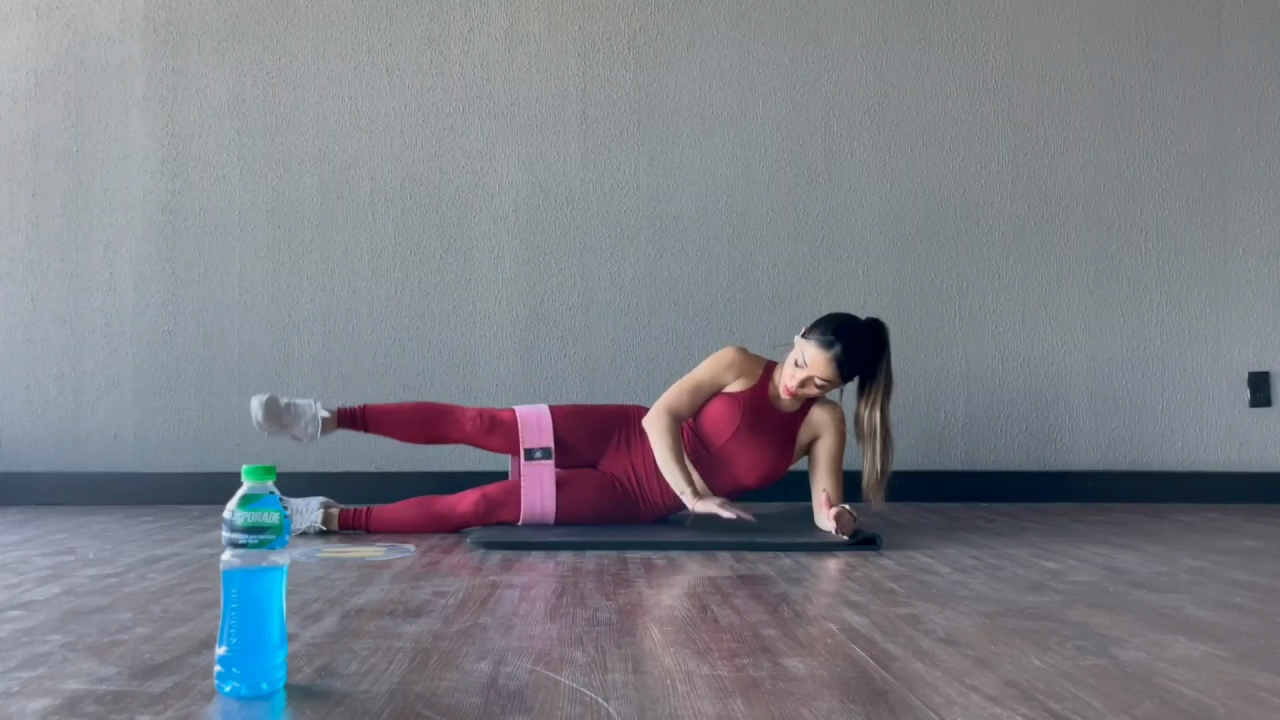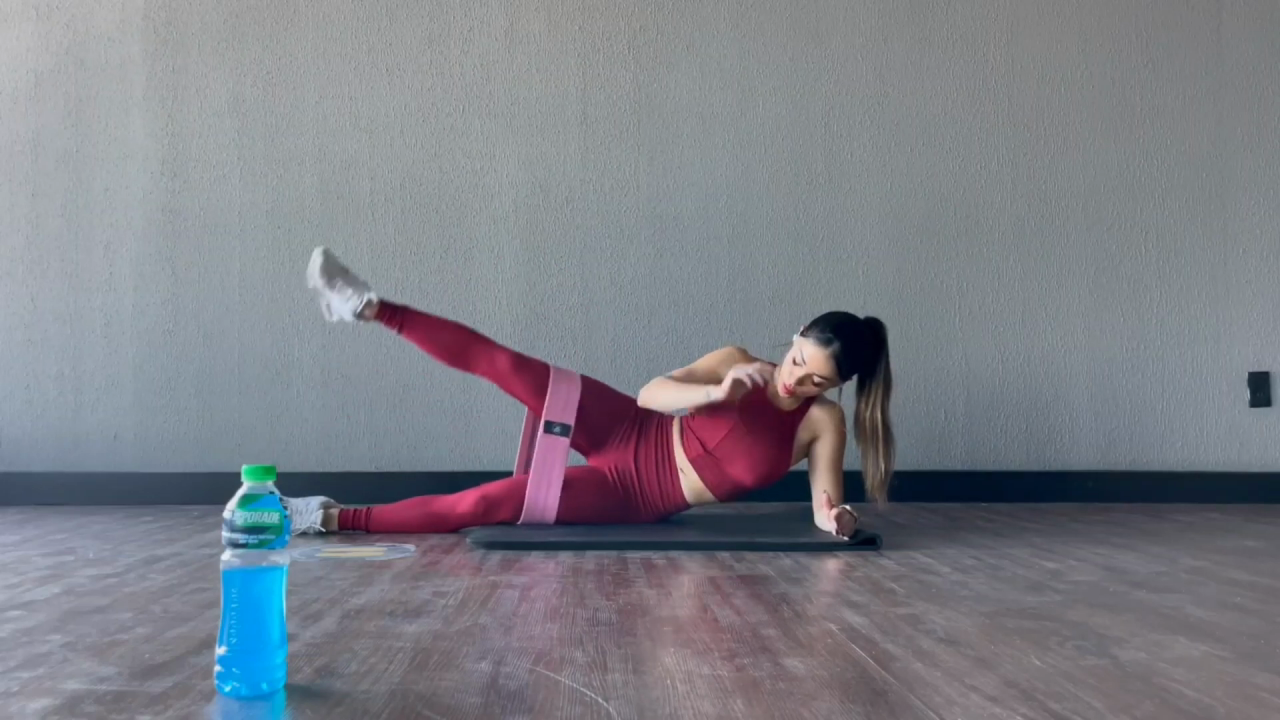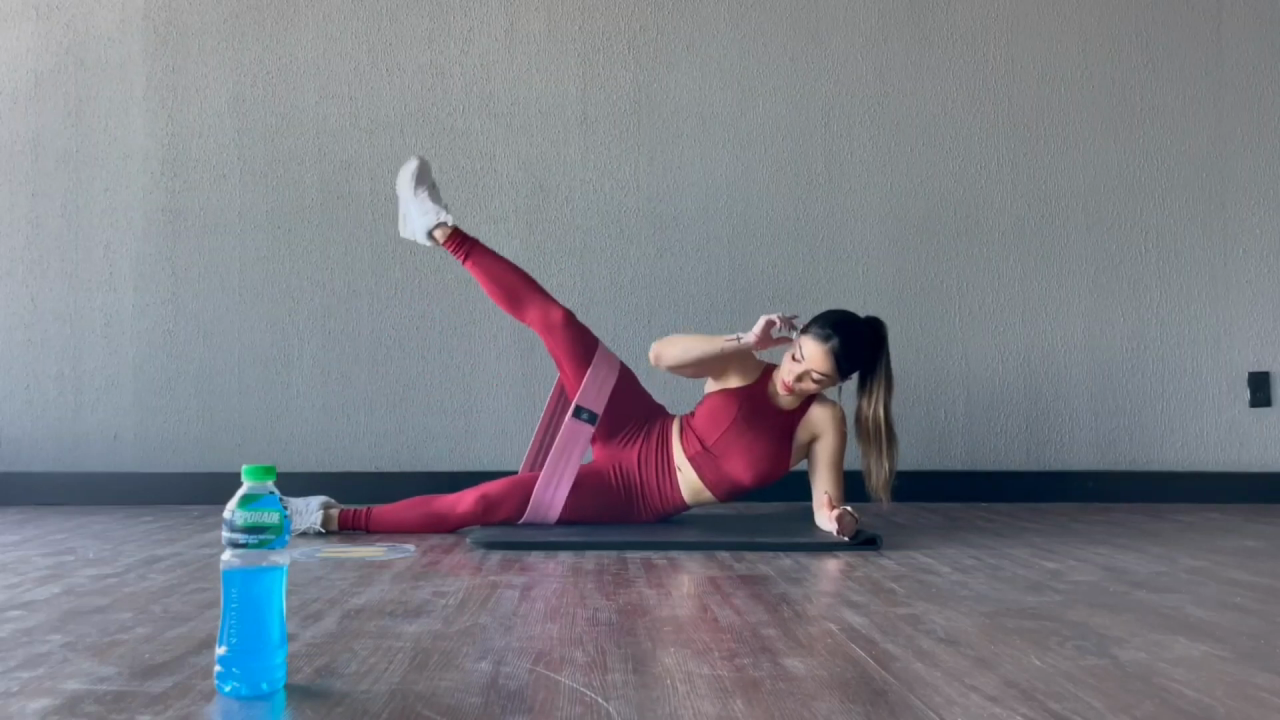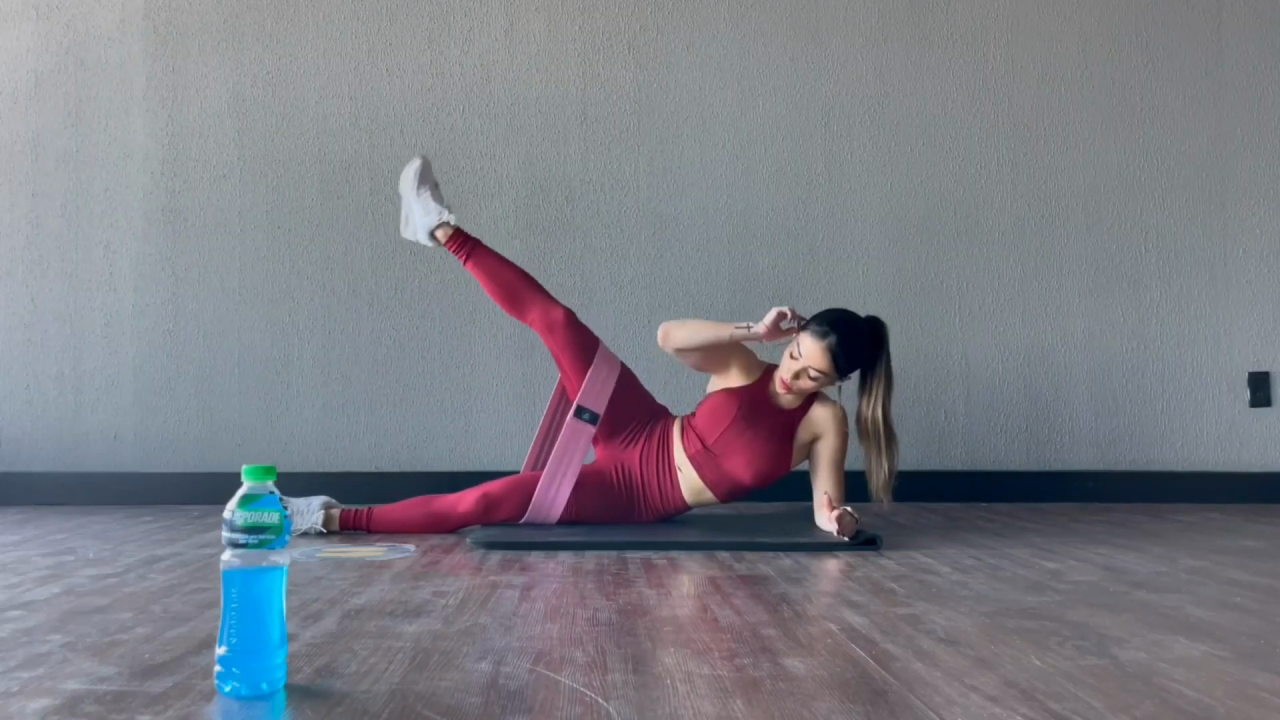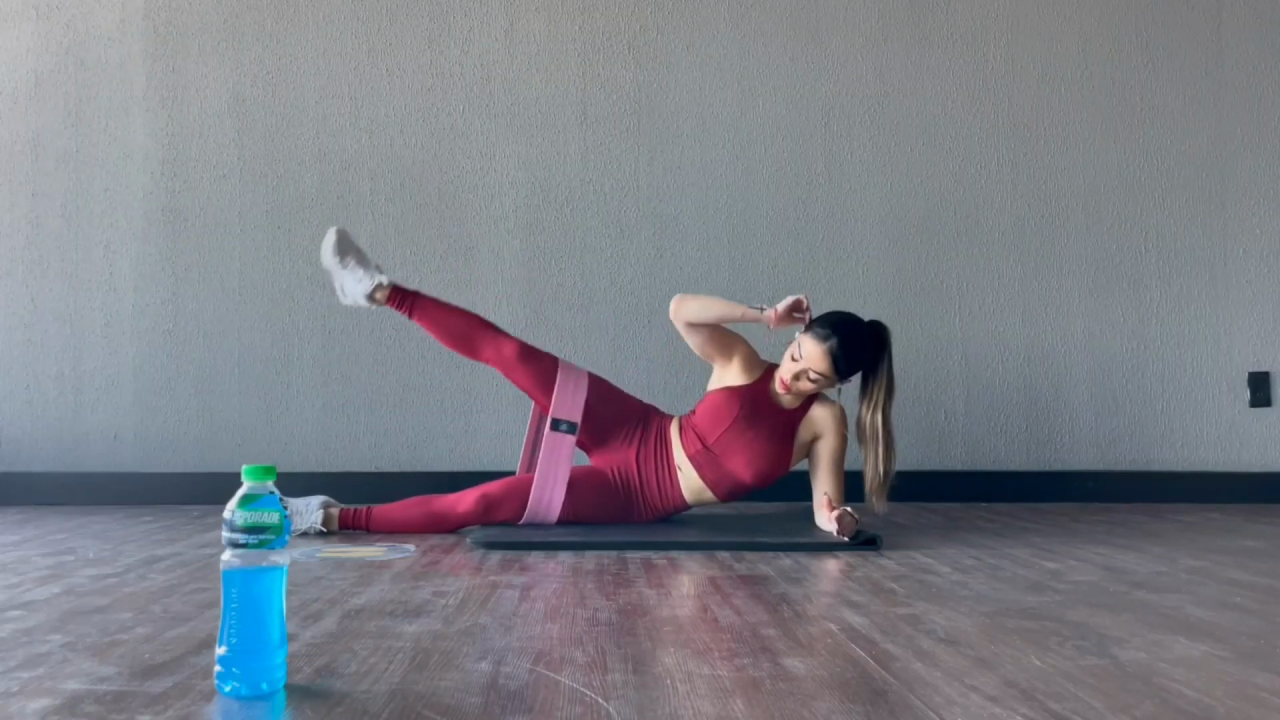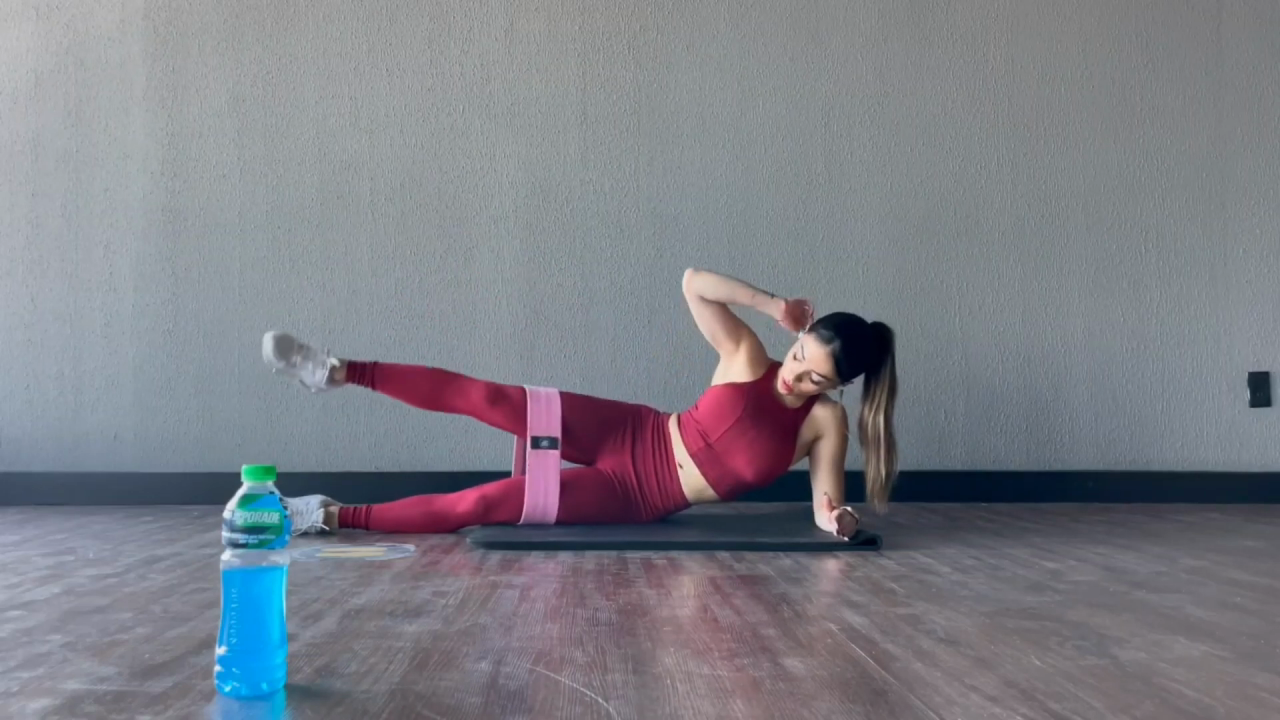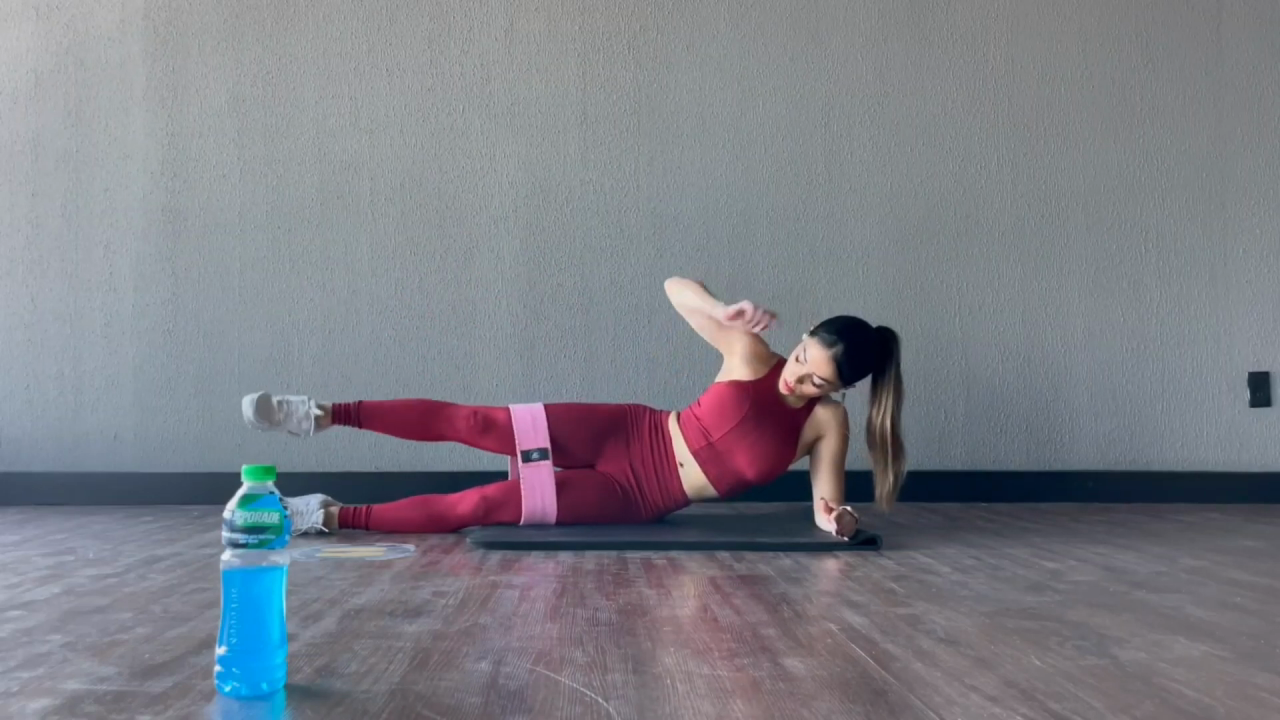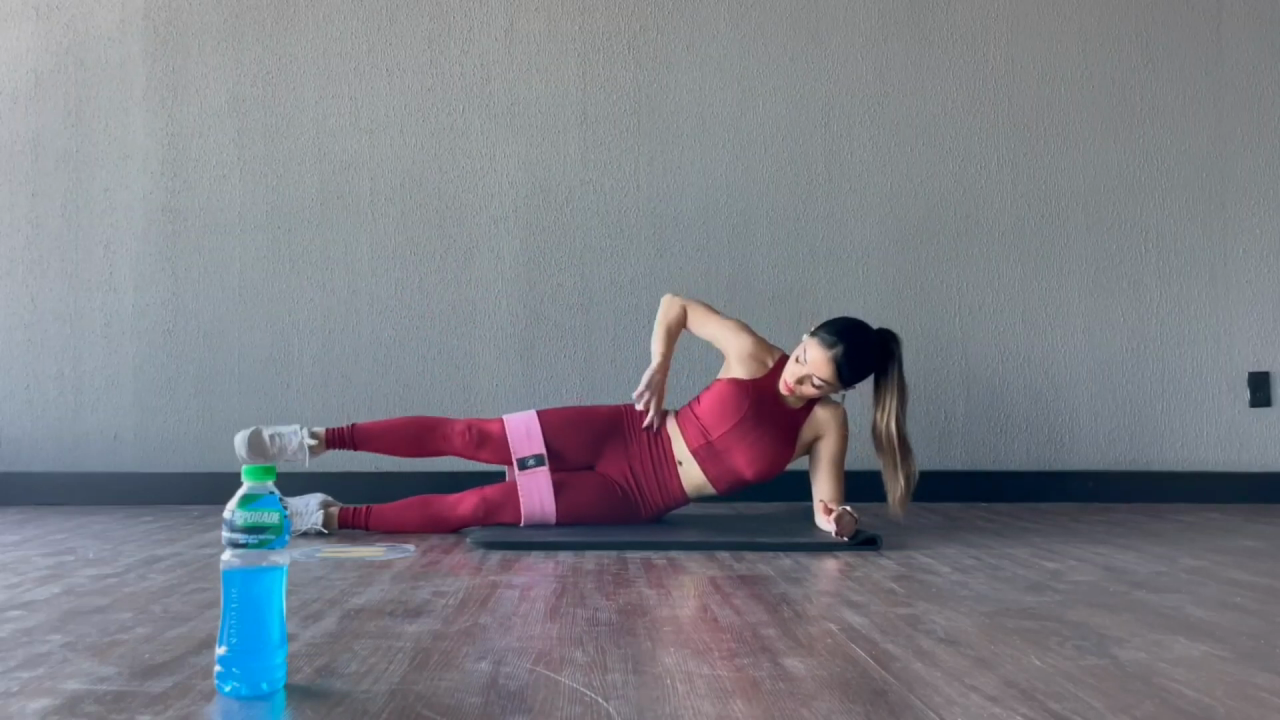
dt=0.2s
person 1, frame 1
left shoulder: (824, 420)
right shoulder: (739, 364)
left elbow: (826, 508)
right elbow: (660, 417)
left wrist: (837, 518)
right wrist: (693, 495)
left hip: (637, 499)
right hip: (626, 440)
left knee: (489, 505)
right knee: (479, 425)
left ankle: (333, 517)
right ankle: (329, 418)
person 1, frame 2
left shoulder: (823, 421)
right shoulder: (735, 364)
left elbow: (827, 506)
right elbow: (653, 392)
left wrist: (837, 520)
right wrist: (718, 393)
left hip: (634, 499)
right hip: (634, 438)
left knee: (486, 503)
right knee: (510, 367)
left ankle: (337, 517)
right ankle: (367, 307)
person 1, frame 3
left shoulder: (823, 421)
right shoulder: (744, 368)
left elbow: (827, 508)
right elbow: (660, 354)
left wrist: (836, 518)
right wrist: (744, 342)
left hip: (635, 499)
right hip: (638, 441)
left knee: (484, 504)
right knee: (558, 324)
left ankle: (336, 519)
right ankle: (439, 229)
person 1, frame 4
left shoulder: (824, 420)
right shoulder: (744, 368)
left elbow: (828, 509)
right elbow: (669, 336)
left wrist: (837, 518)
right wrist: (752, 330)
left hip: (635, 498)
right hip: (639, 442)
left knee: (486, 503)
right knee: (557, 323)
left ankle: (338, 519)
right ankle: (443, 230)
person 1, frame 5
left shoulder: (823, 420)
right shoulder: (744, 364)
left elbow: (825, 510)
right elbow: (680, 309)
left wrist: (836, 517)
right wrist: (766, 314)
left hip: (633, 497)
right hip: (636, 442)
left knee: (485, 502)
right knee: (510, 354)
left ankle: (336, 515)
right ankle: (381, 290)
person 1, frame 6
left shoulder: (826, 422)
right shoulder: (747, 360)
left elbow: (826, 508)
right elbow: (693, 281)
left wrist: (838, 517)
right wrist: (774, 305)
left hip: (634, 498)
right hip: (629, 439)
left knee: (484, 504)
right knee: (484, 397)
left ankle: (334, 515)
right ankle: (339, 371)
person 1, frame 7
left shoulder: (826, 423)
right shoulder: (751, 355)
left elbow: (827, 509)
right elbow: (675, 286)
left wrist: (836, 517)
right wrist: (727, 312)
left hip: (634, 499)
right hip: (626, 438)
left knee: (484, 504)
right knee: (472, 423)
left ankle: (333, 515)
right ankle: (325, 413)
person 1, frame 8
left shoulder: (826, 423)
right shoulder: (754, 356)
left elbow: (827, 507)
right elbow: (674, 304)
left wrist: (835, 517)
right wrist: (658, 367)
left hip: (634, 499)
right hip: (622, 439)
left knee: (482, 506)
right knee: (467, 437)
left ankle: (332, 516)
right ankle: (320, 438)
